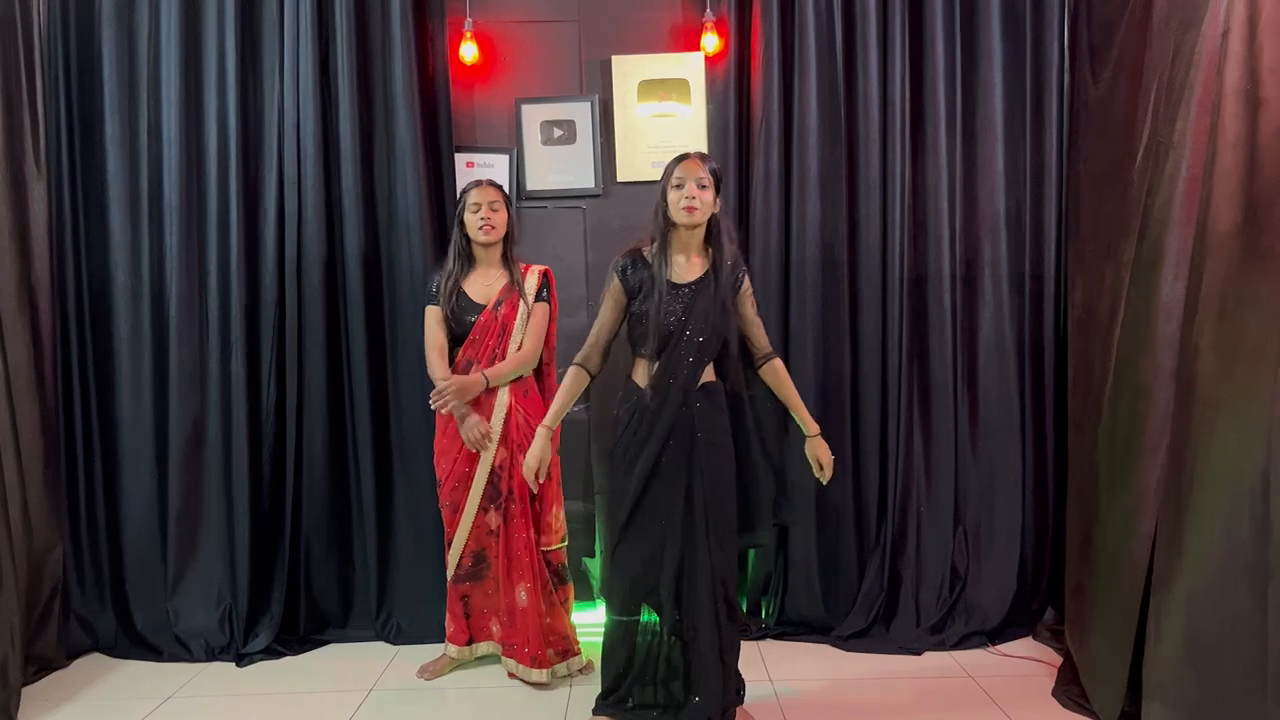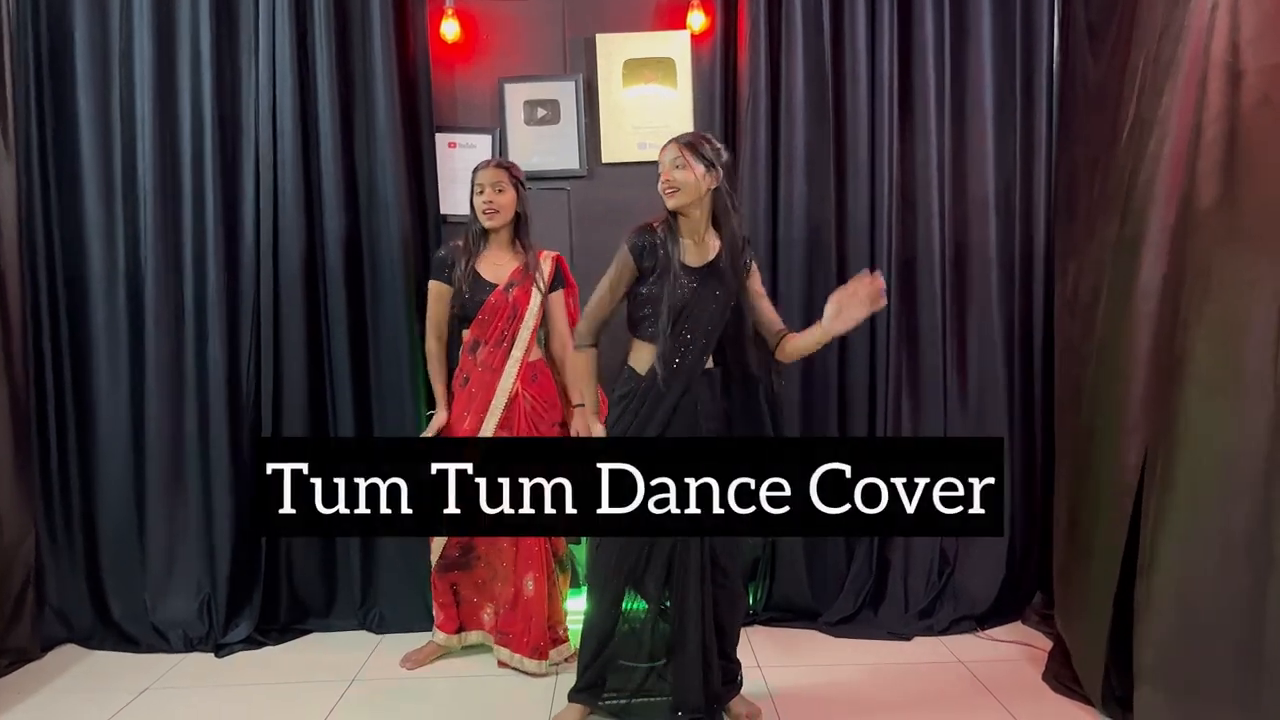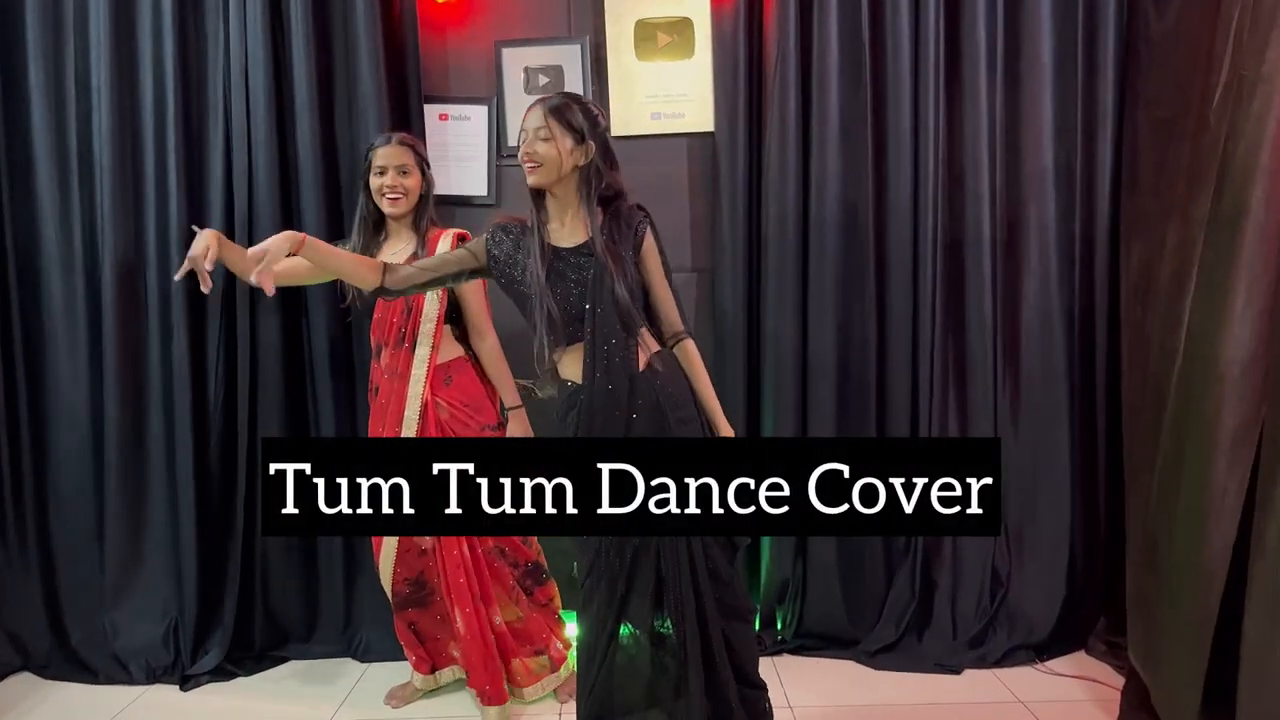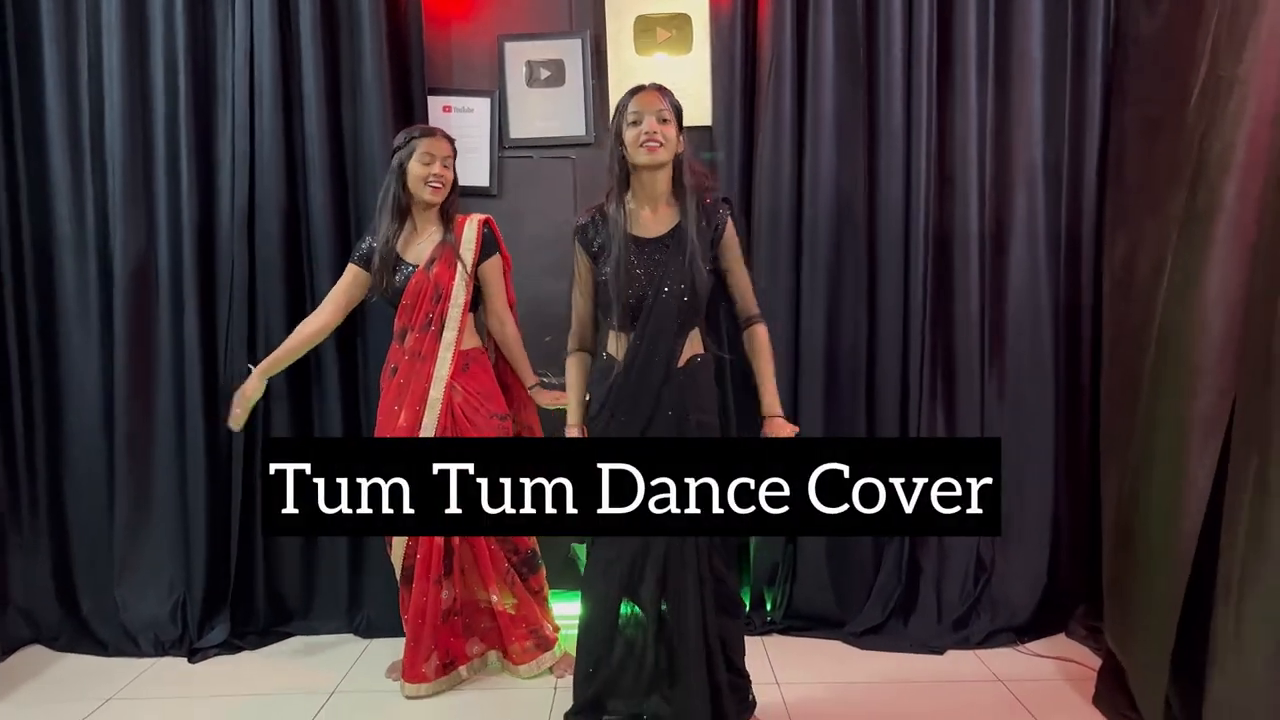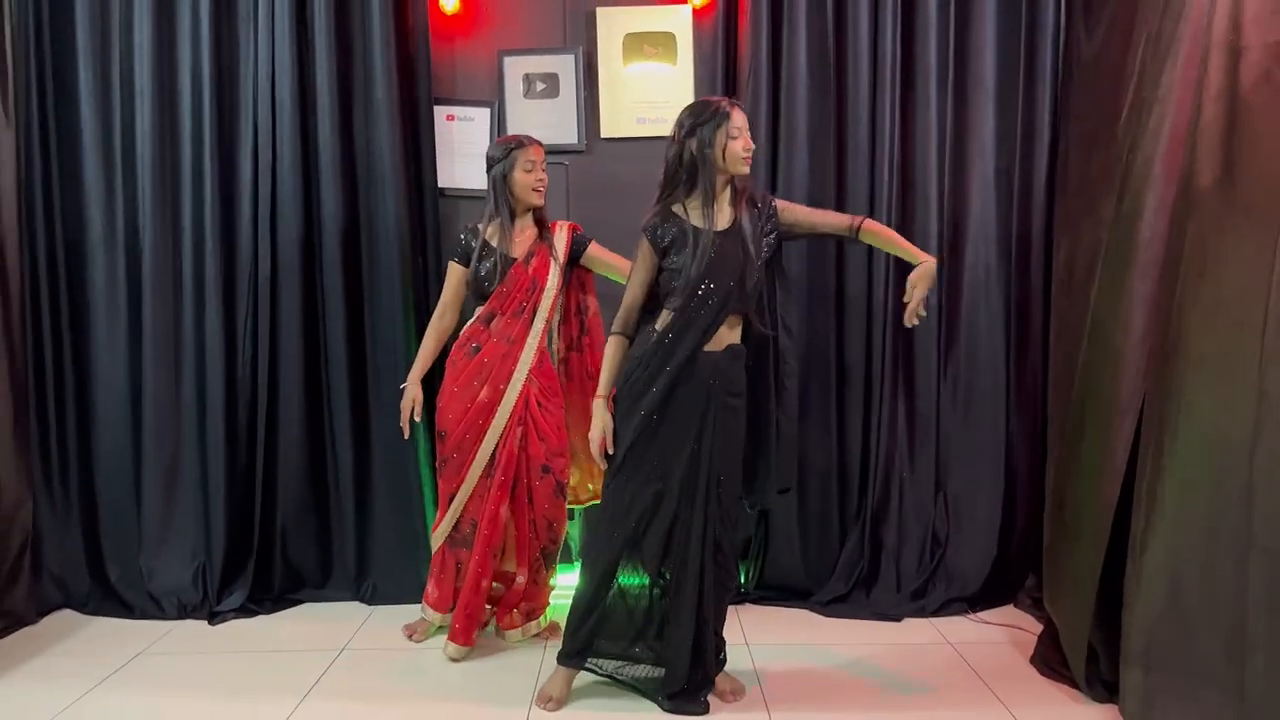
dt=1s
person 1, frame 1
left shoulder: (730, 272)
right shoulder: (633, 267)
left elbow: (763, 356)
right elbow: (590, 356)
left wrist: (810, 430)
right wrist: (547, 428)
left hip: (703, 423)
right hip: (643, 423)
left knee: (708, 558)
right knee: (636, 557)
person 1, frame 2
left shoulder: (737, 257)
right shoulder: (644, 245)
left elbow: (780, 345)
right elbow: (584, 333)
left wrist: (832, 324)
right wrist: (584, 413)
left hip: (705, 412)
right hip: (640, 409)
left knee: (711, 551)
right knee: (621, 549)
person 1, frame 3
left shoulder: (629, 225)
right shoulder: (509, 242)
left elbow: (675, 332)
right elbow: (393, 278)
left wrist: (722, 428)
right wrist: (300, 243)
left hip: (663, 407)
right hip: (593, 418)
left knee: (699, 569)
right knee: (610, 577)
person 1, frame 4
left shoulder: (709, 219)
right shoulder: (595, 229)
left elbow: (750, 320)
right elbow: (580, 341)
left wrist: (773, 414)
right wrist: (574, 427)
left hip: (690, 399)
right hip: (618, 403)
left knee: (699, 556)
right knee: (616, 557)
person 1, frame 5
left shoulder: (760, 213)
right shoulder: (666, 224)
left elbow: (855, 225)
right elbow: (625, 320)
left wrist: (921, 260)
right wrist: (601, 401)
left hip: (721, 383)
right hip: (655, 381)
left knee: (708, 525)
right knee: (620, 519)
left ankle: (698, 661)
right ankle: (573, 655)
person 2, frame 1
left shoulder: (534, 281)
right shoulder: (445, 283)
left elbow: (530, 355)
right elbow: (437, 358)
left wrist: (480, 380)
right wrist: (465, 414)
left hip: (518, 415)
right hip: (462, 418)
left knee: (526, 529)
right knee: (465, 530)
left ankle: (541, 645)
right ankle: (463, 640)
person 2, frame 2
left shoulder: (545, 267)
right shoulder: (452, 259)
left elbow: (562, 343)
right elbow: (435, 336)
left wrist: (582, 409)
right wrist: (442, 406)
left hip: (532, 399)
right hip: (472, 398)
left ankle: (536, 634)
right ankle: (449, 629)
person 2, frame 3
left shoulder: (451, 245)
right shoulder: (359, 252)
left elbow: (482, 334)
right elbow: (264, 270)
left wrist: (515, 409)
right wrist: (214, 240)
left hip: (456, 402)
right hip: (392, 410)
left knee: (491, 536)
right knee: (405, 545)
left ankle: (544, 660)
right ankle: (433, 663)
person 2, frame 4
left shoulder: (476, 233)
right shoulder: (378, 247)
left elbow: (500, 317)
right elbow: (325, 317)
left wrist: (533, 385)
right wrist: (261, 372)
left hip: (468, 387)
right hip: (406, 392)
left ankle: (534, 641)
right ankle: (438, 647)
person 2, frame 5
left shoulder: (562, 239)
right shoulder: (473, 240)
left elbow: (632, 271)
right elbow: (444, 314)
right wrist: (415, 379)
left hip: (532, 380)
right hip: (472, 376)
left knee: (534, 493)
right knee: (466, 490)
left ankle: (520, 608)
right ankle: (447, 604)
